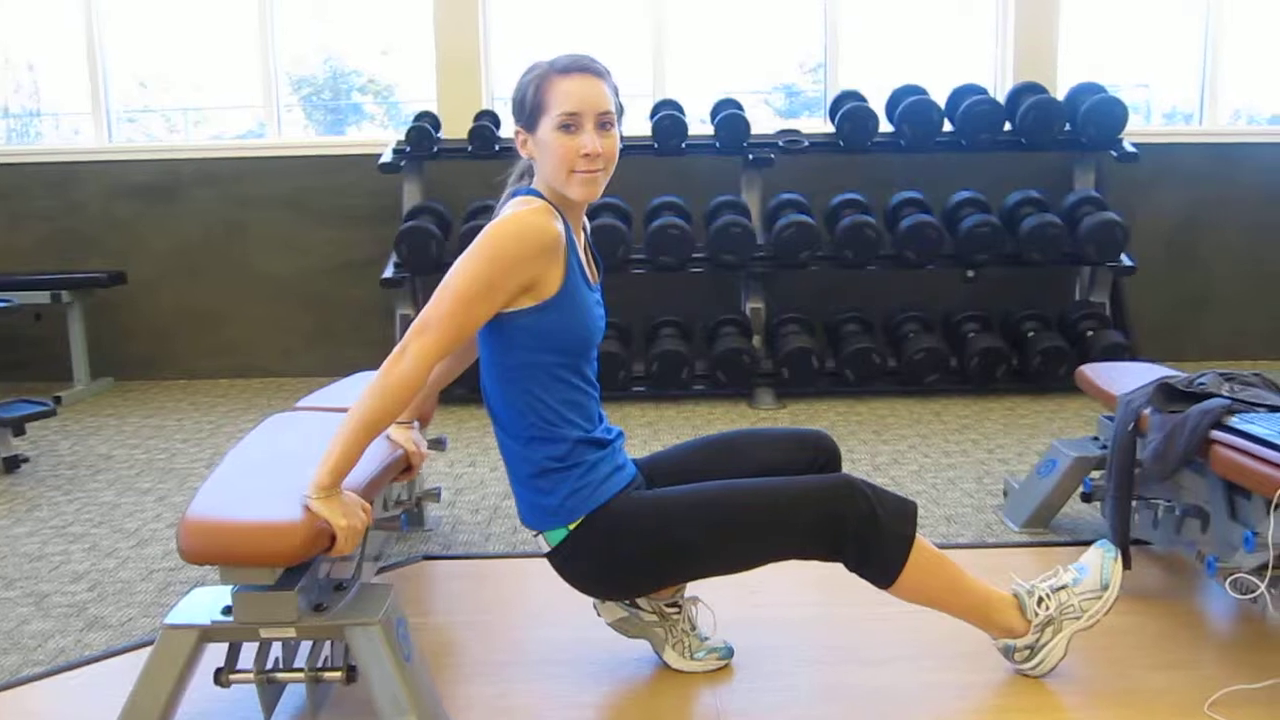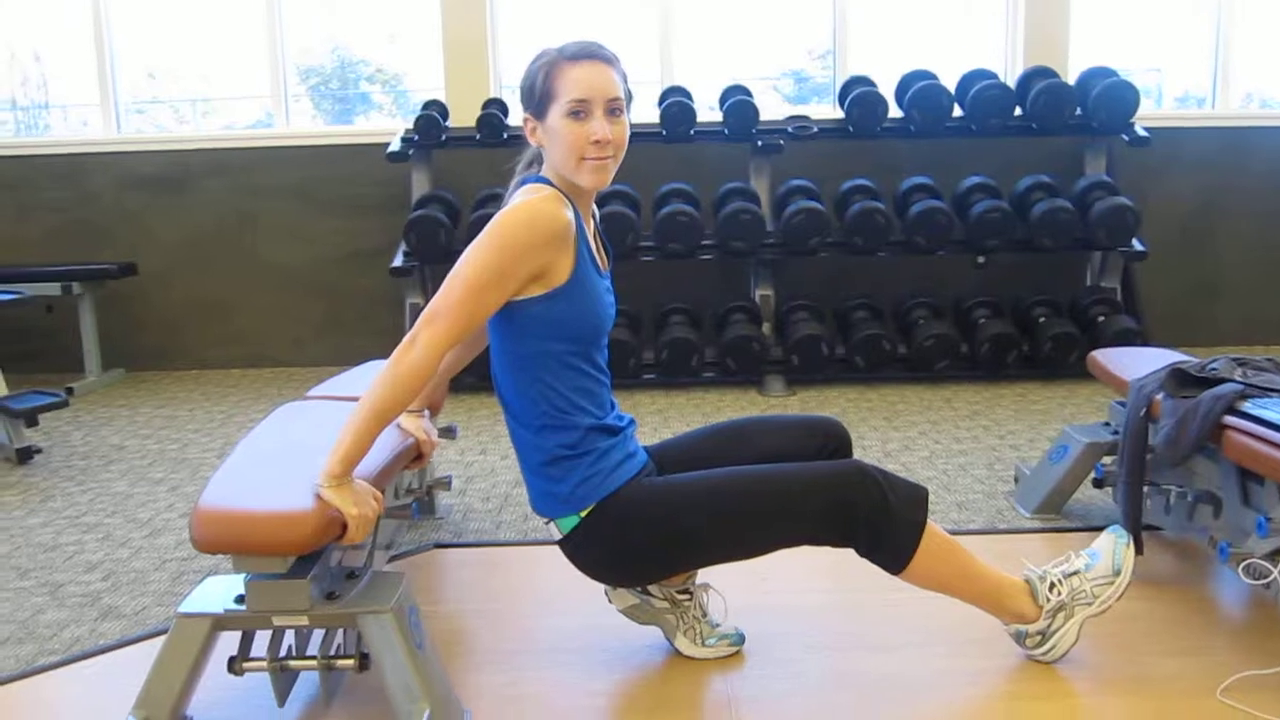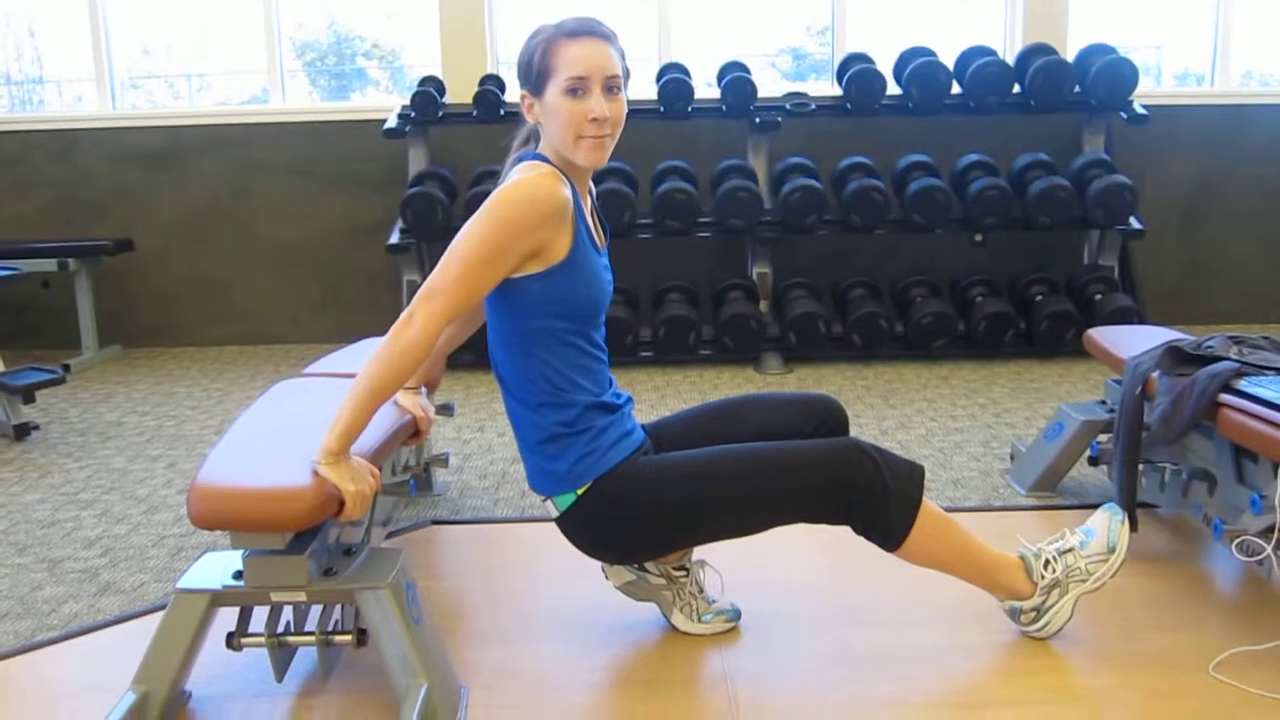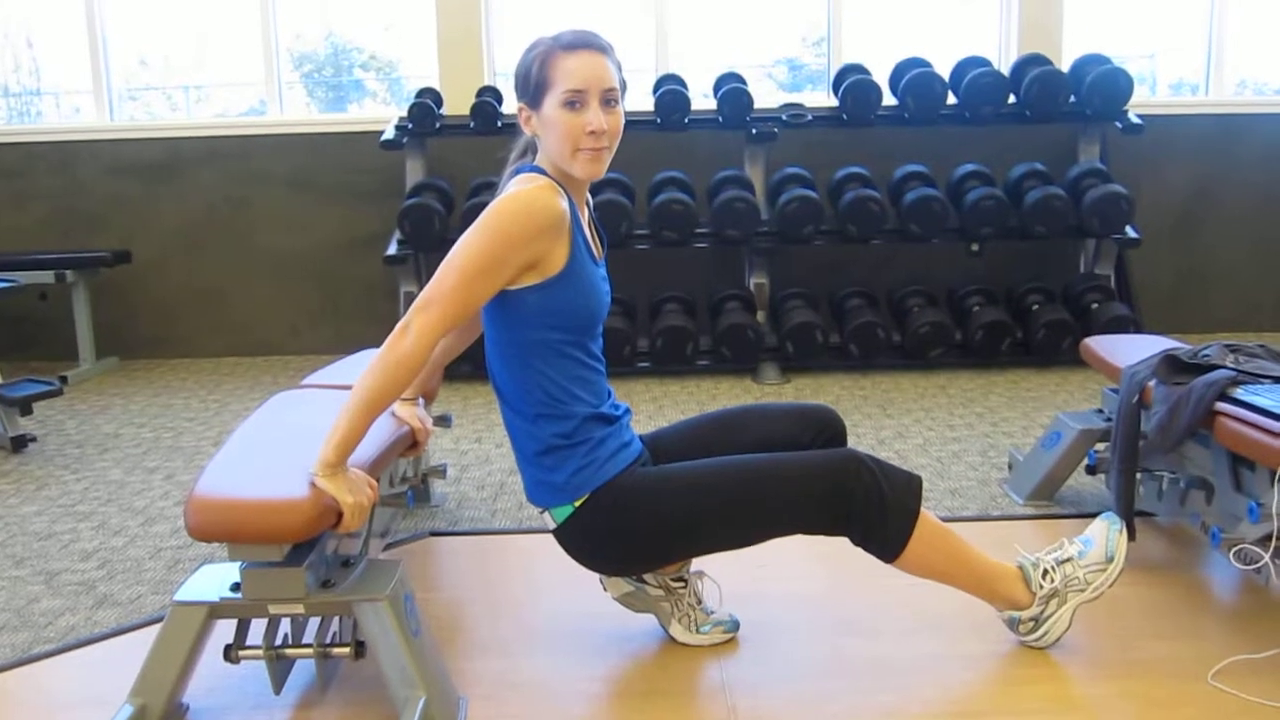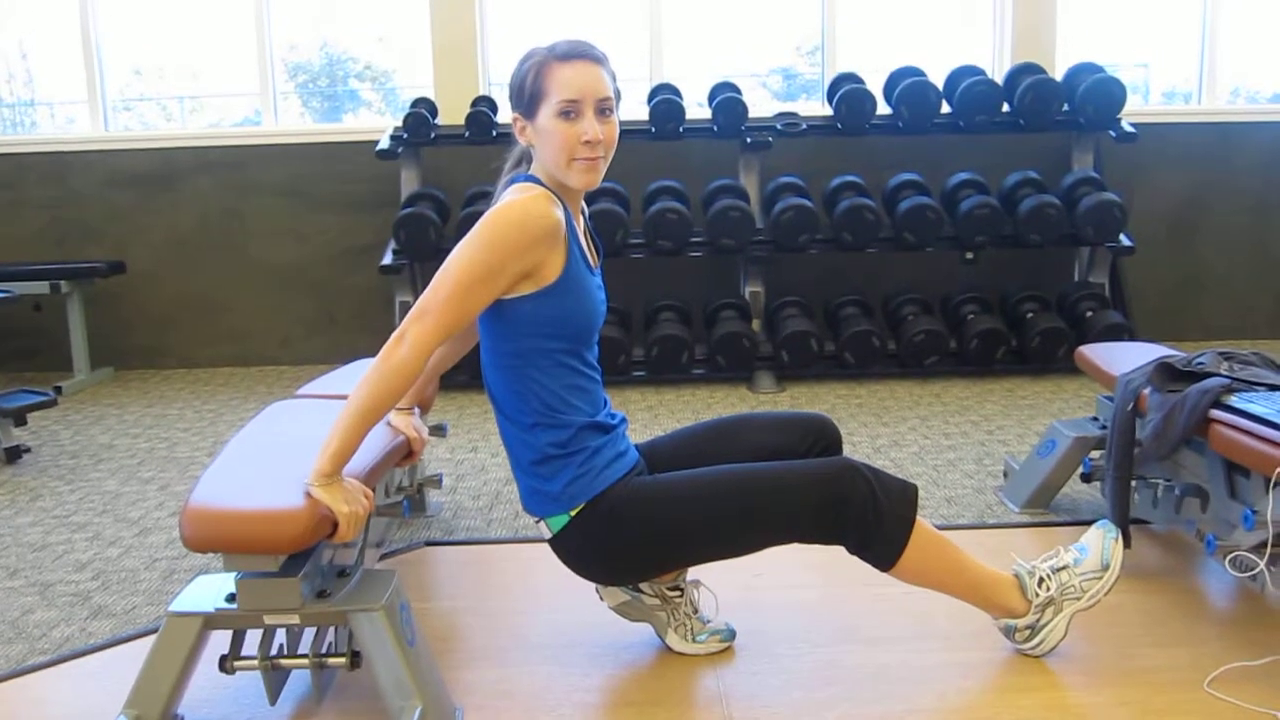
dt=0.3s
person 1, frame 1
left shoulder: (566, 224)
right shoulder: (529, 227)
left elbow: (468, 335)
right elbow: (419, 348)
left wrist: (411, 419)
right wrist: (326, 489)
left hip: (612, 486)
right hip: (591, 526)
left knee: (812, 453)
right knee: (843, 507)
left ankle: (654, 597)
right ankle: (1021, 622)
person 1, frame 2
left shoulder: (573, 210)
right shoulder: (537, 216)
left elbow: (477, 326)
right elbow: (428, 336)
left wrist: (421, 409)
right wrist: (338, 479)
left hip: (623, 474)
right hip: (604, 515)
left knee: (822, 440)
right knee: (854, 494)
left ankle: (664, 584)
right ankle: (1033, 609)
person 1, frame 3
left shoulder: (570, 187)
right shoulder: (535, 192)
left elbow: (475, 302)
right elbow: (425, 314)
left wrist: (419, 386)
right wrist: (335, 455)
left hip: (621, 451)
right hip: (600, 491)
left knee: (819, 418)
right knee: (850, 471)
left ankle: (662, 560)
right ankle: (1028, 585)
person 1, frame 4
left shoulder: (568, 199)
right shoulder: (533, 205)
left elbow: (471, 313)
right elbow: (421, 324)
left wrist: (416, 397)
right wrist: (332, 468)
left hip: (617, 462)
right hip: (599, 504)
left knee: (817, 429)
right knee: (851, 485)
left ankle: (661, 574)
right ankle: (1027, 595)
person 1, frame 5
left shoulder: (563, 207)
right shoulder: (527, 214)
left elbow: (465, 320)
right elbow: (416, 334)
left wrist: (408, 406)
right wrist: (328, 477)
left hip: (614, 471)
right hip: (595, 512)
left knee: (812, 436)
right knee: (845, 491)
left ankle: (655, 581)
right ankle: (1022, 602)
